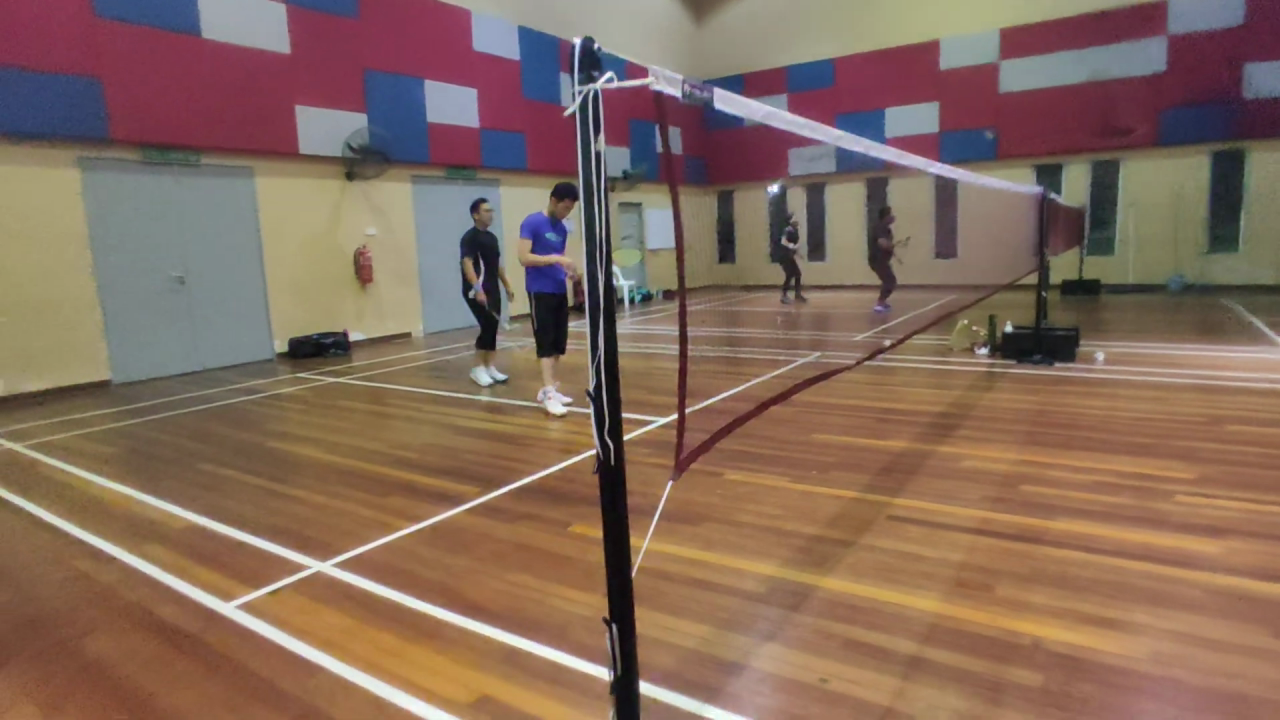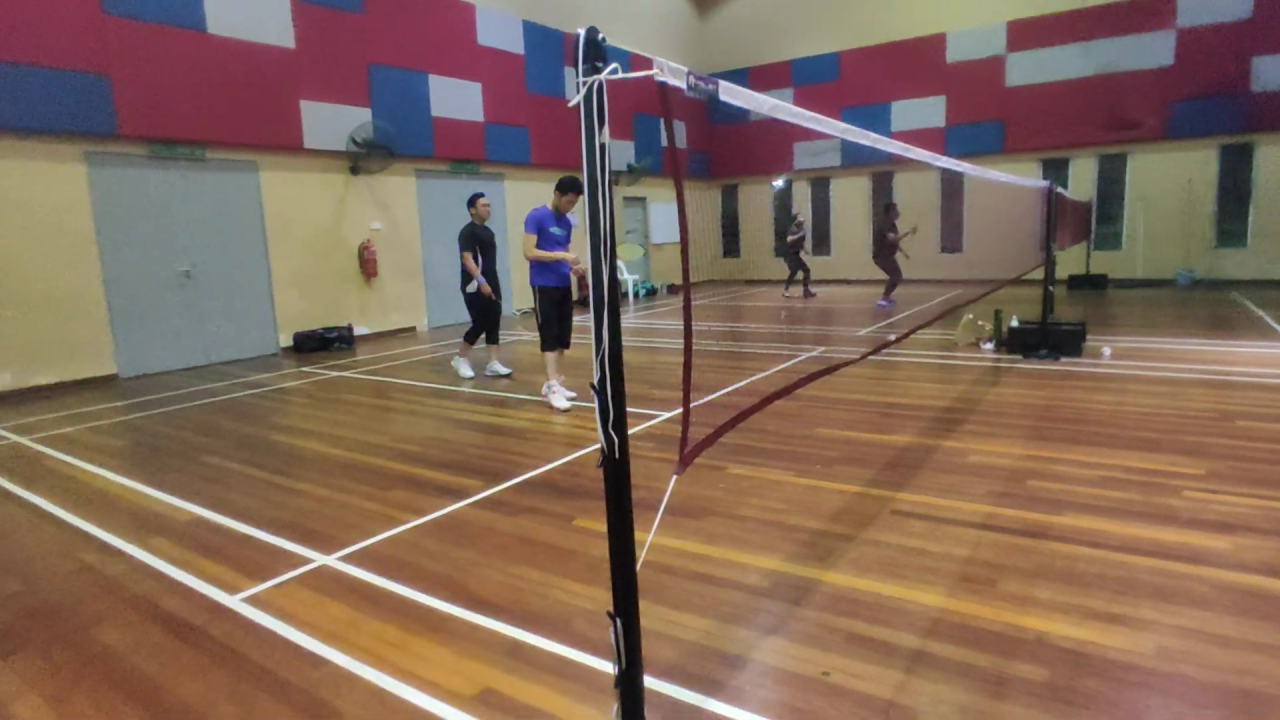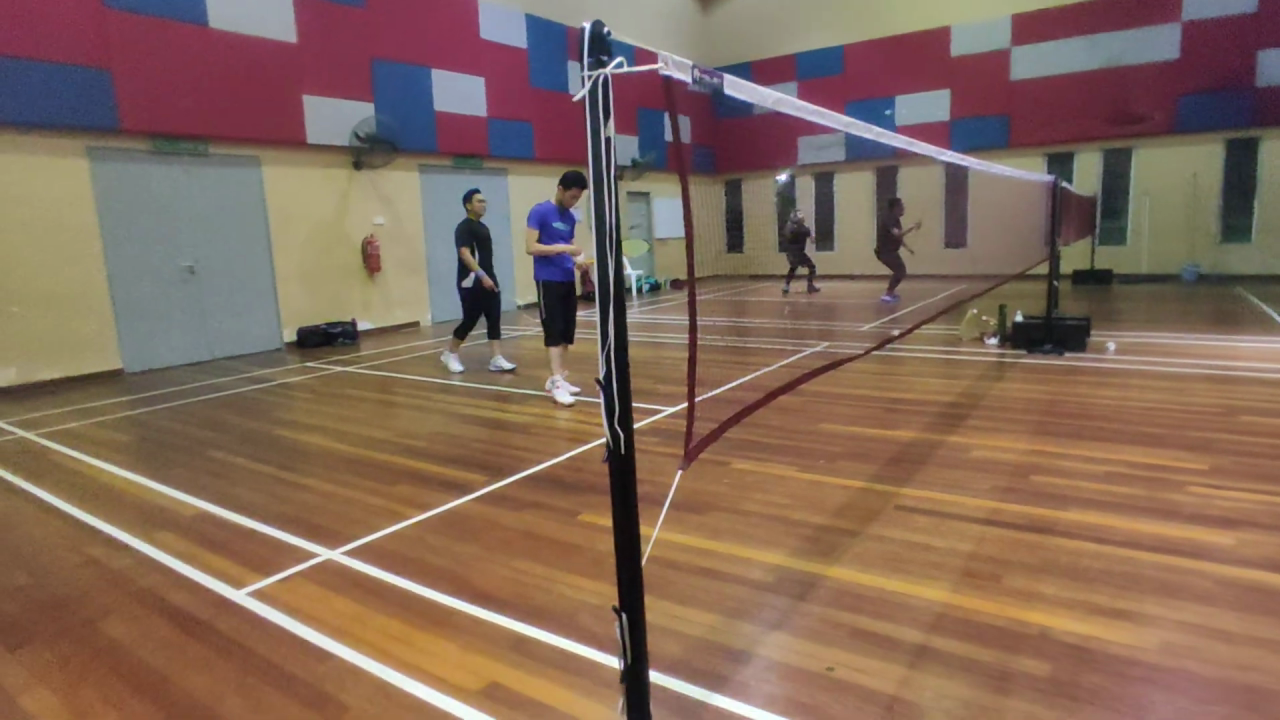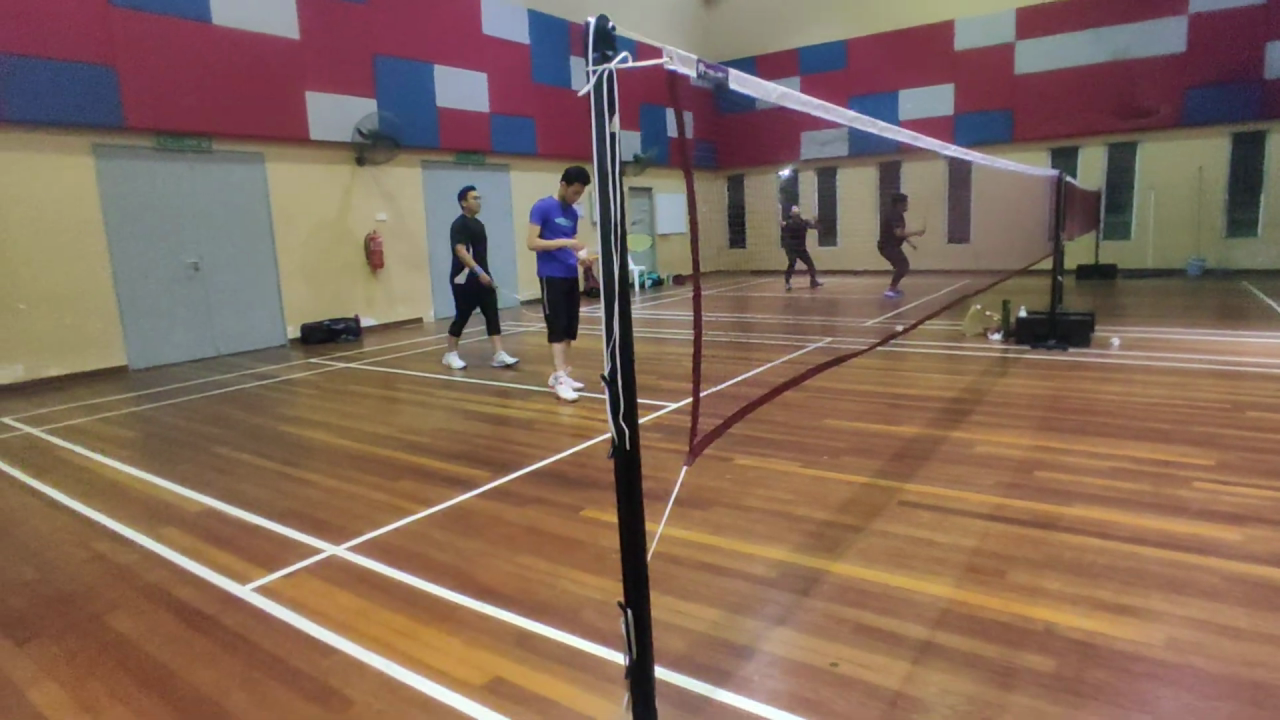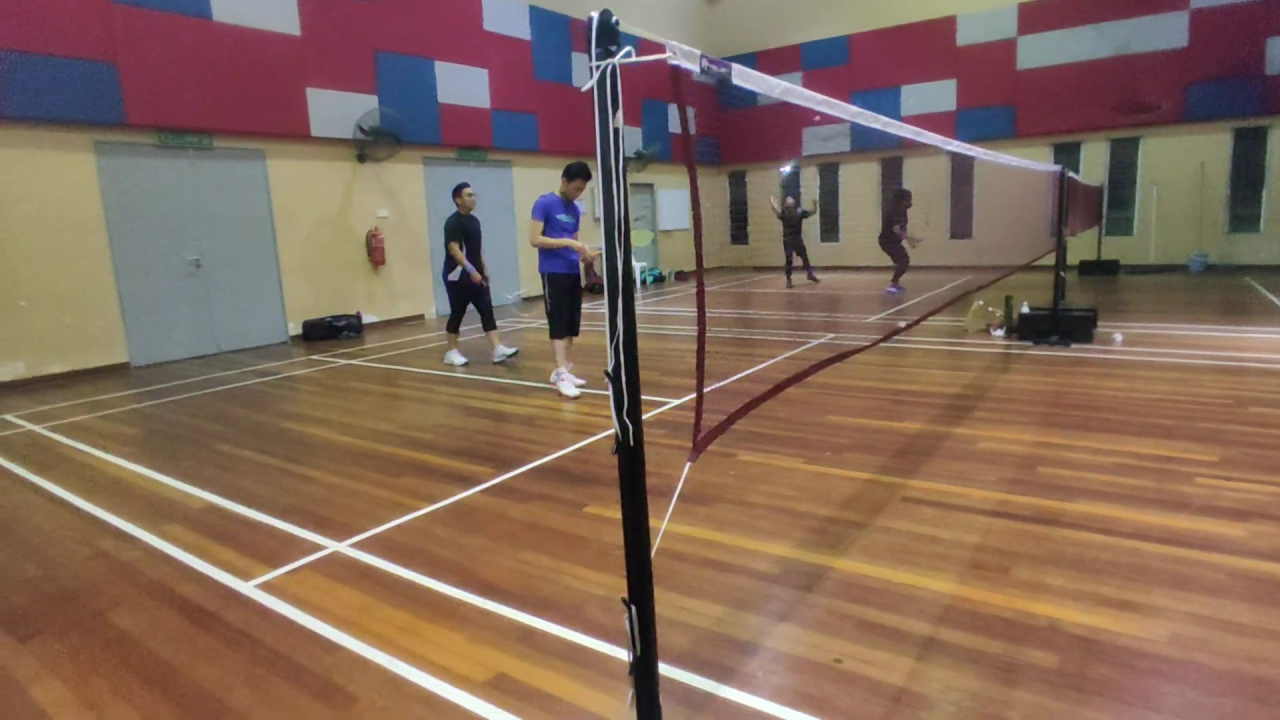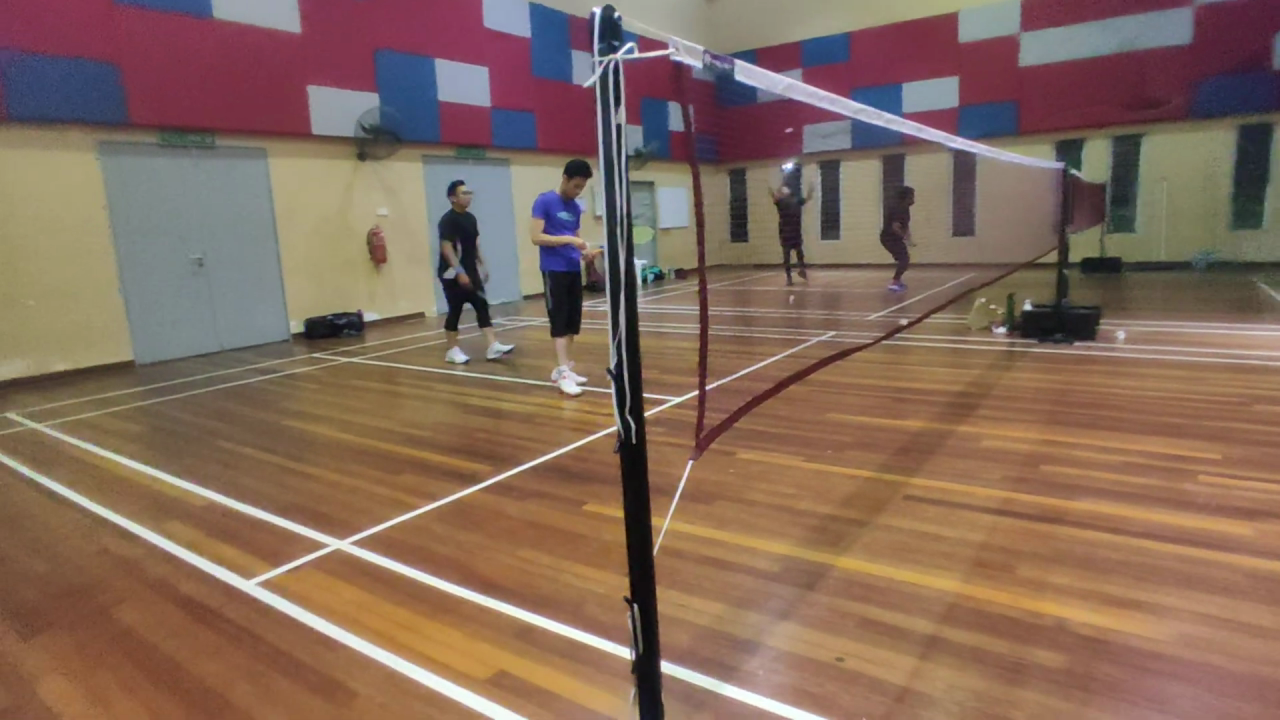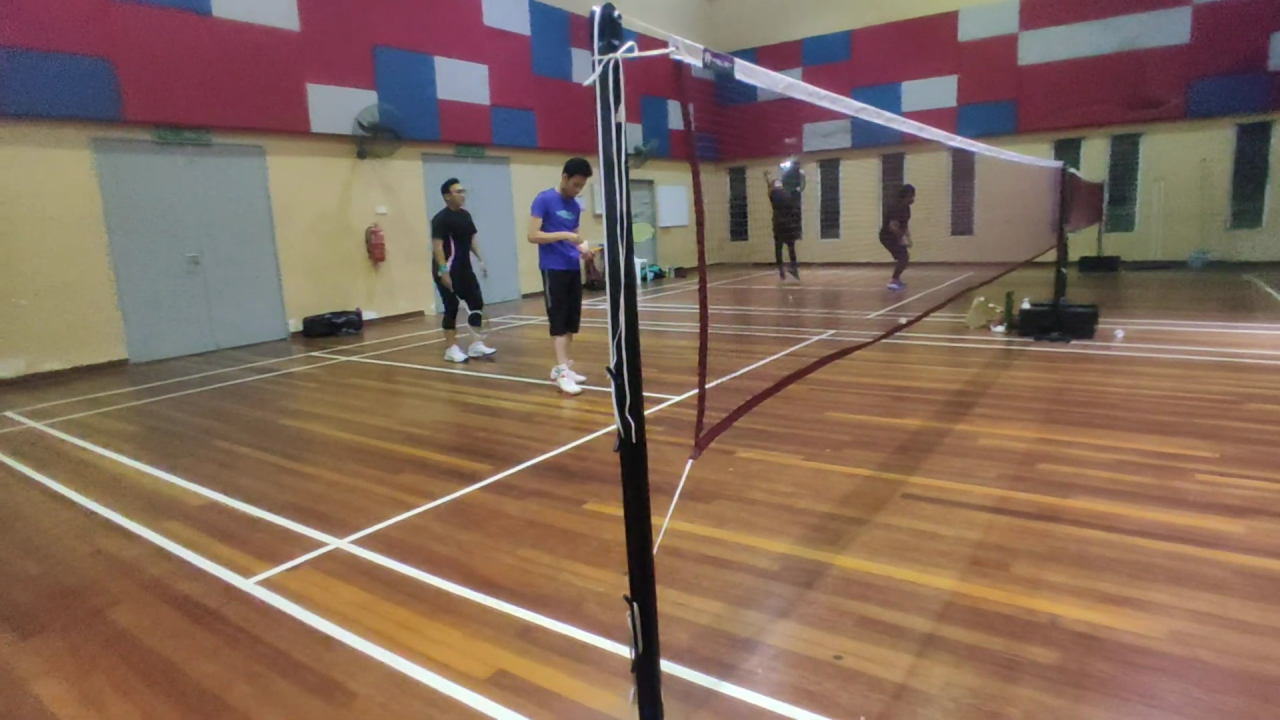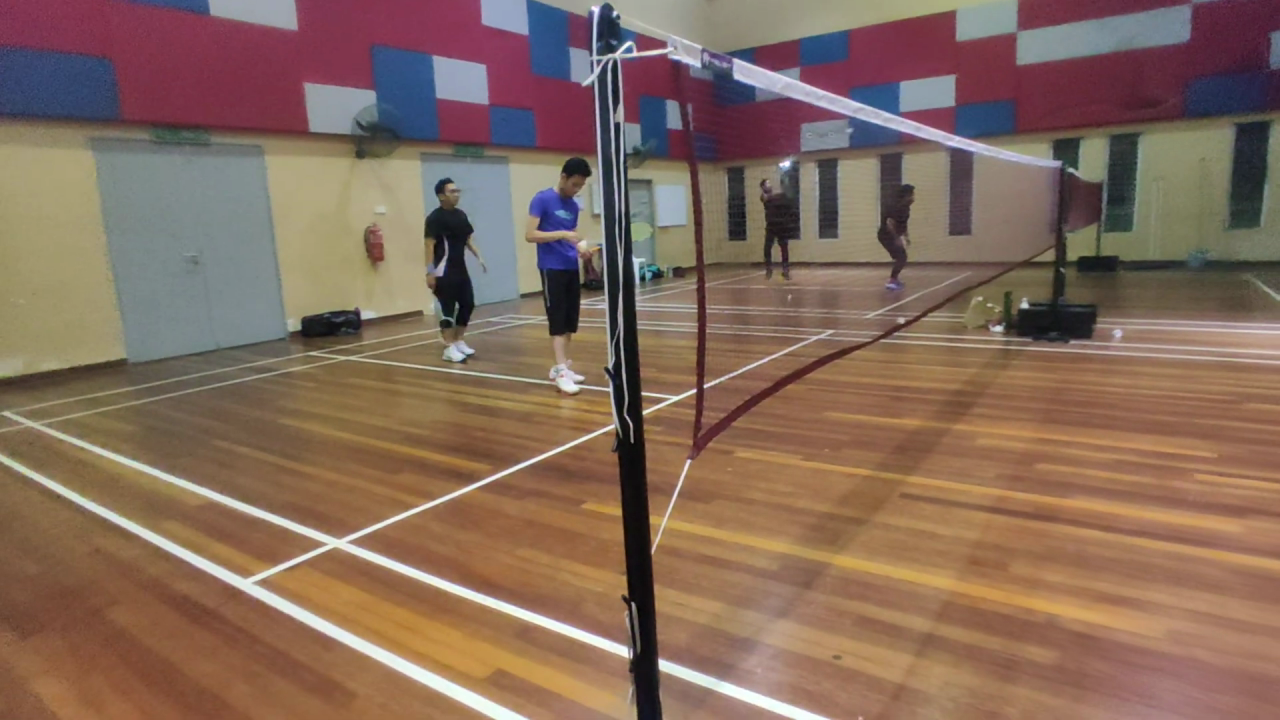
dt=0.1s
person 1, frame 1
left shoulder: (562, 228)
right shoulder: (532, 222)
right elbow: (524, 257)
left wrist: (568, 271)
right wrist: (557, 259)
left hip: (559, 291)
right hip: (540, 292)
left knee: (558, 343)
right knee: (545, 343)
left ankle: (550, 388)
right ankle: (548, 394)
person 1, frame 2
left shoulder: (566, 222)
right shoulder: (536, 217)
right elbow: (529, 253)
left wrist: (574, 266)
right wrist: (562, 255)
left hip: (564, 285)
right hip: (545, 286)
left knee: (562, 338)
right knee: (550, 337)
left ankle: (554, 382)
right ankle: (553, 388)
person 1, frame 3
left shoulder: (570, 217)
right shoulder: (540, 212)
right elbow: (530, 247)
left wrist: (577, 260)
right wrist: (563, 247)
left hip: (568, 280)
right hip: (549, 281)
left knee: (566, 333)
right knee: (554, 332)
left ankle: (558, 378)
right ankle: (557, 383)
person 1, frame 4
left shoulder: (573, 213)
right shoulder: (542, 207)
right elbow: (532, 243)
left wrist: (580, 256)
right wrist: (564, 242)
left hip: (571, 276)
right hip: (552, 276)
left knee: (569, 329)
right knee: (557, 328)
left ankle: (562, 373)
right ankle: (560, 379)
person 1, frame 5
left shoulder: (575, 209)
right shoulder: (544, 203)
right elbow: (535, 239)
left wrist: (582, 252)
right wrist: (568, 242)
left hip: (573, 272)
right hip: (554, 273)
left knee: (571, 325)
right knee: (559, 325)
left ankle: (564, 370)
right ankle: (561, 376)
person 1, frame 6
left shoulder: (575, 207)
right shoulder: (544, 201)
right elbow: (536, 237)
left wrist: (584, 250)
right wrist: (568, 239)
left hip: (573, 270)
right hip: (554, 271)
left knee: (572, 323)
right knee: (560, 323)
left ankle: (564, 368)
right ankle: (563, 374)
person 1, frame 7
left shoulder: (575, 206)
right shoulder: (544, 200)
right elbow: (532, 235)
left wrist: (583, 248)
right wrist: (564, 235)
left hip: (573, 269)
right hip: (553, 269)
left knee: (571, 321)
right knee: (559, 321)
left ankle: (563, 367)
right ankle: (562, 372)
person 1, frame 8
left shoulder: (573, 206)
right shoulder: (542, 200)
right elbow: (530, 234)
left wrist: (580, 248)
right wrist: (562, 234)
left hip: (571, 268)
right hip: (552, 269)
left knee: (570, 321)
right knee: (558, 321)
left ankle: (561, 367)
right ankle: (561, 372)
person 2, frame 1
left shoulder: (492, 237)
right shoulder: (470, 238)
right elbow: (467, 265)
left wrist: (507, 286)
right wrist: (478, 289)
left hip: (491, 291)
right hip: (476, 293)
left knee: (492, 329)
right knee: (487, 329)
left ankle: (488, 368)
right ankle: (478, 368)
person 2, frame 2
left shoulder: (488, 232)
right shoulder: (468, 232)
right elbow: (467, 259)
left wrist: (493, 283)
right wrist: (481, 282)
left hip: (491, 285)
right hip: (475, 287)
left knee: (494, 324)
right knee: (479, 324)
left ankle: (493, 364)
right ankle: (460, 359)
person 2, frame 3
left shoulder: (484, 227)
right shoulder: (464, 228)
right elbow: (466, 255)
right wrist: (482, 276)
left hip: (488, 281)
right hip: (471, 283)
left knee: (494, 319)
right knee: (470, 320)
left ankle: (497, 359)
right ankle: (450, 354)
person 2, frame 4
left shoulder: (479, 224)
right shoulder: (459, 225)
right elbow: (460, 252)
right wrist: (479, 272)
left hip: (483, 278)
right hip: (464, 280)
left knee: (492, 315)
right knee: (462, 317)
left ankle: (499, 355)
right ankle: (450, 353)
person 2, frame 5
left shoulder: (474, 221)
right shoulder: (453, 222)
right elbow: (454, 249)
left wrist: (482, 270)
right wrist: (471, 271)
left hip: (475, 275)
right hip: (458, 276)
left knee: (487, 310)
right knee: (457, 313)
left ankle: (498, 349)
right ankle: (451, 352)
person 2, frame 6
left shoulder: (471, 218)
right shoulder: (448, 220)
right elbow: (446, 248)
left wrist: (482, 265)
right wrist: (459, 272)
left hip: (472, 272)
right hip: (453, 275)
left knee: (482, 307)
right knee: (455, 311)
left ankle: (493, 346)
right ankle: (453, 350)
person 2, frame 7
left shoulder: (466, 215)
right shoulder: (441, 219)
right elbow: (437, 246)
left wrist: (480, 260)
right wrist: (443, 272)
left hip: (466, 270)
right hip: (448, 272)
left knee: (477, 305)
right knee: (451, 309)
left ankle: (477, 344)
right ankle: (451, 349)
person 2, frame 8
left shoulder: (461, 215)
right shoulder: (435, 218)
left elbow: (468, 238)
right elbow: (429, 245)
left wrist: (479, 257)
right wrist: (430, 272)
left hip: (460, 269)
right hip: (442, 272)
left knee: (468, 304)
right knee: (448, 308)
left ankle: (458, 341)
right ankle: (449, 348)
